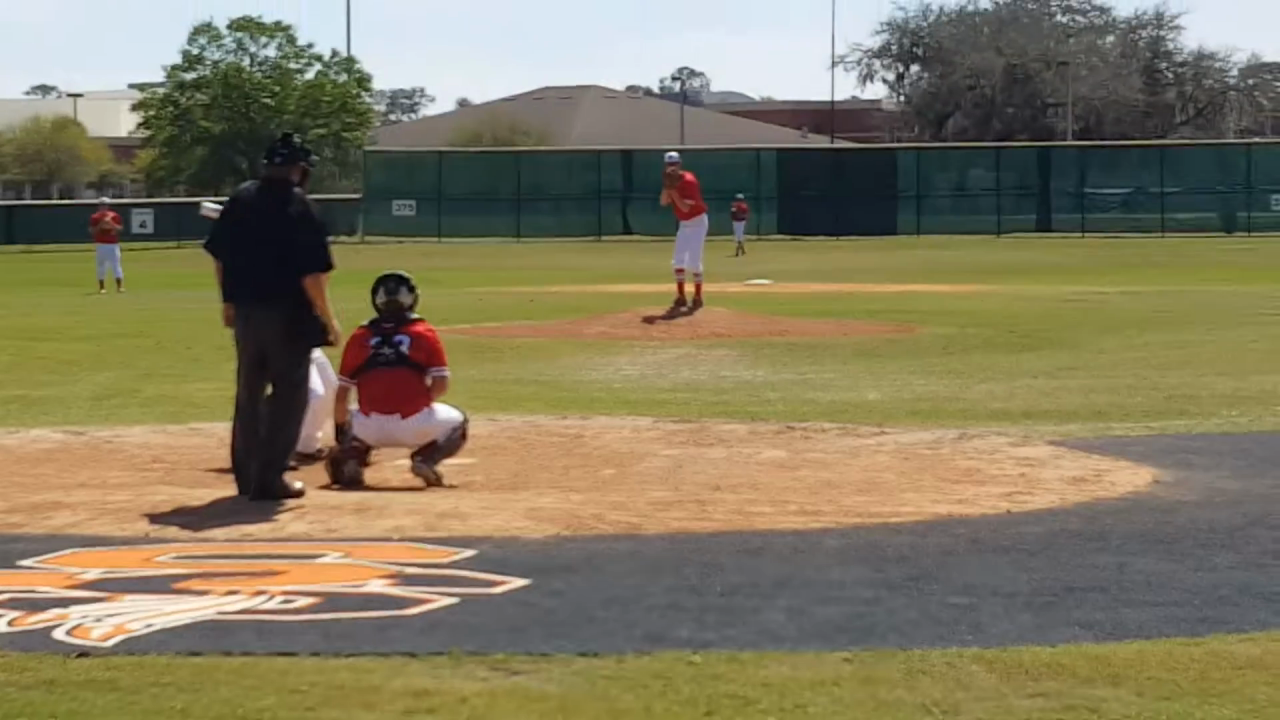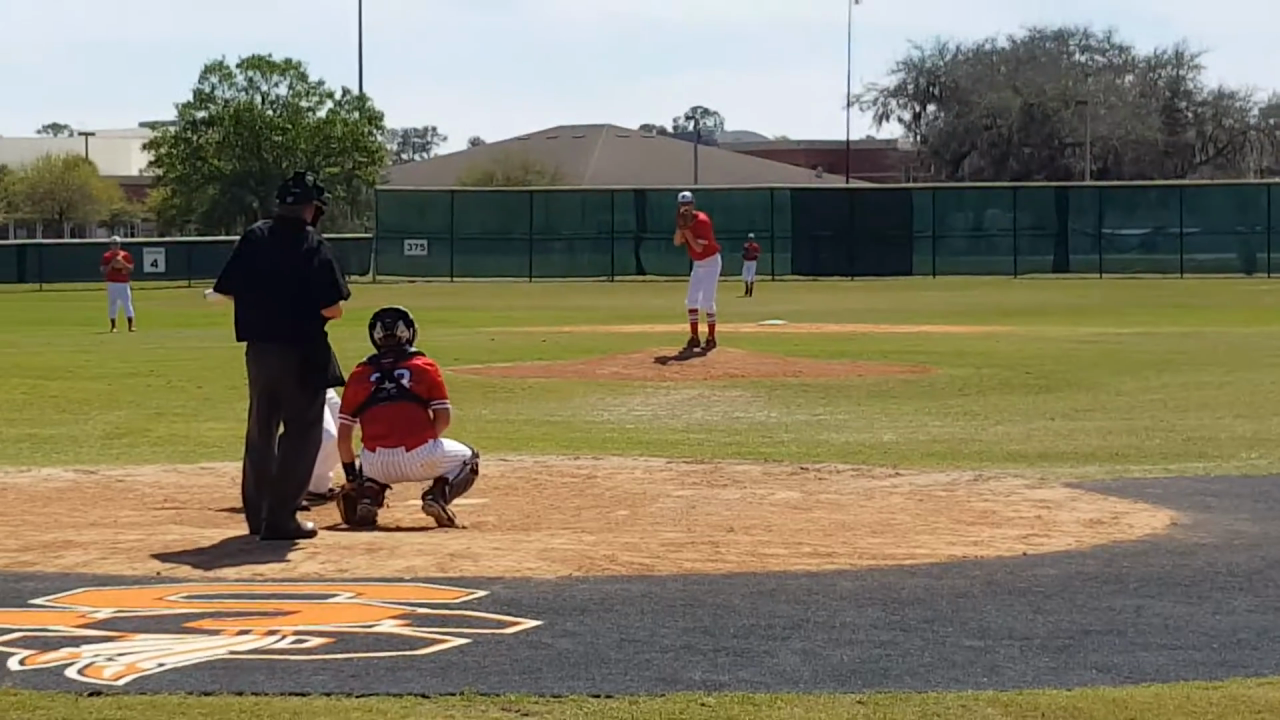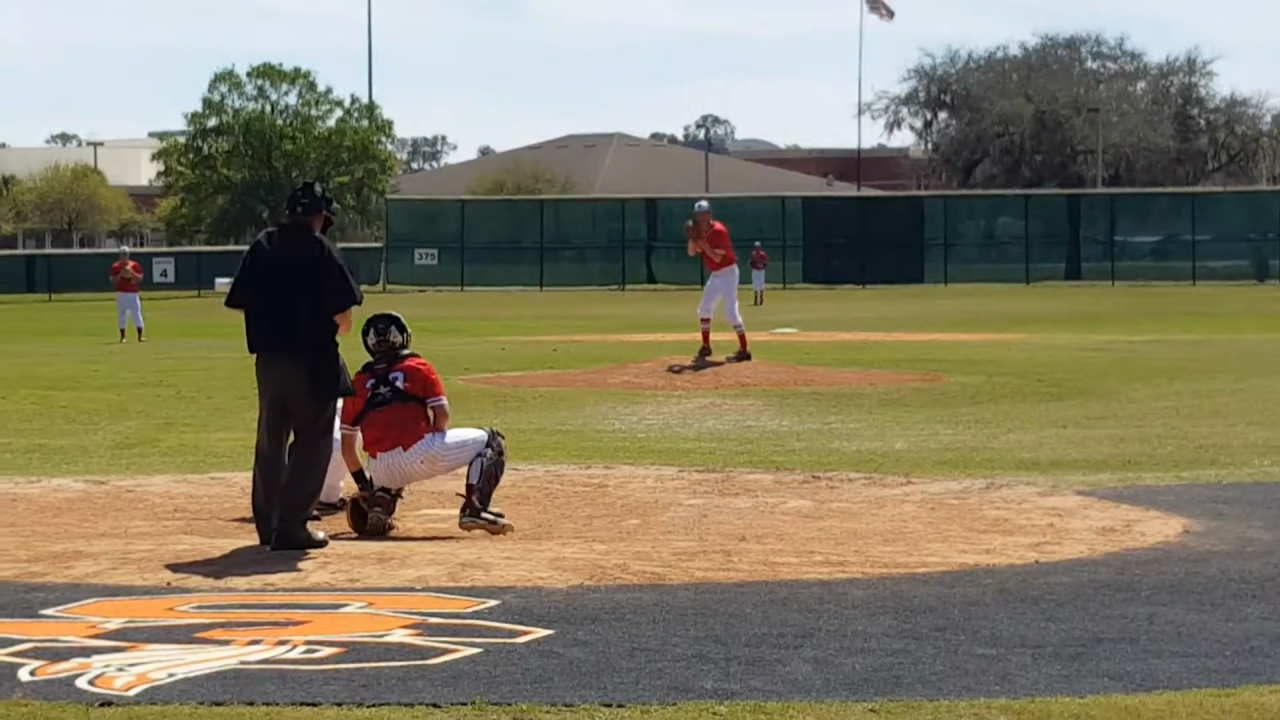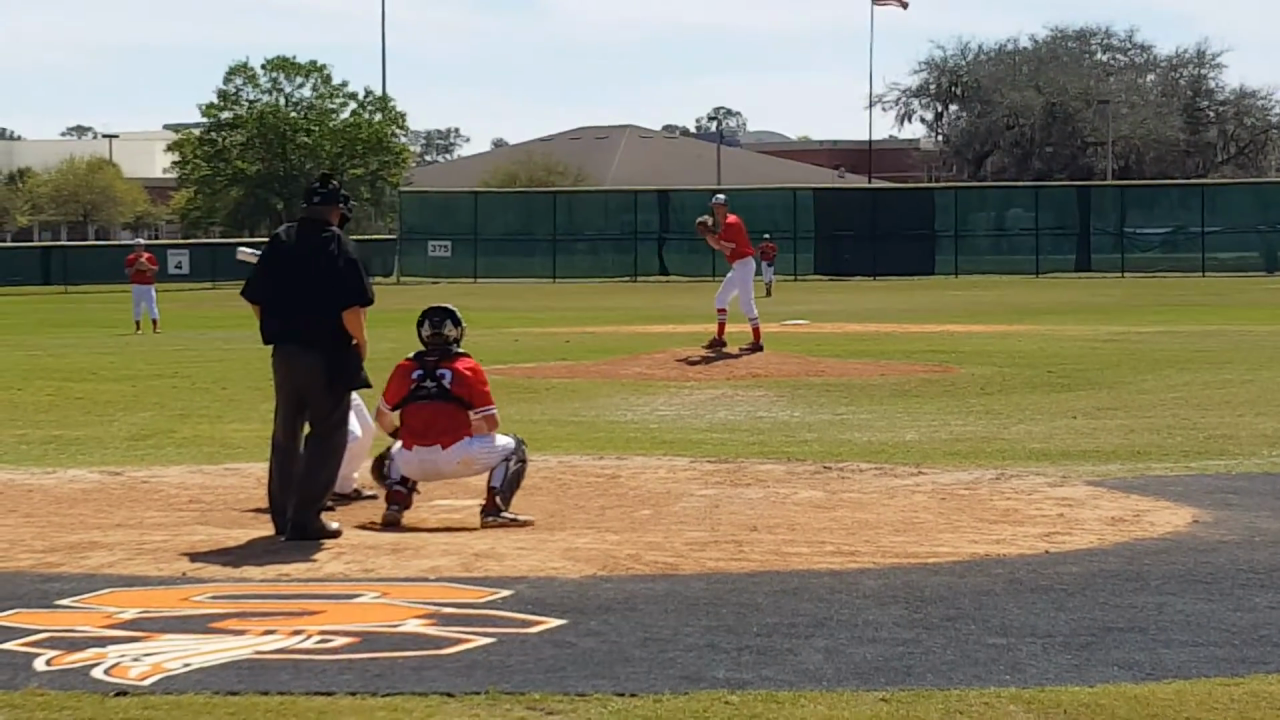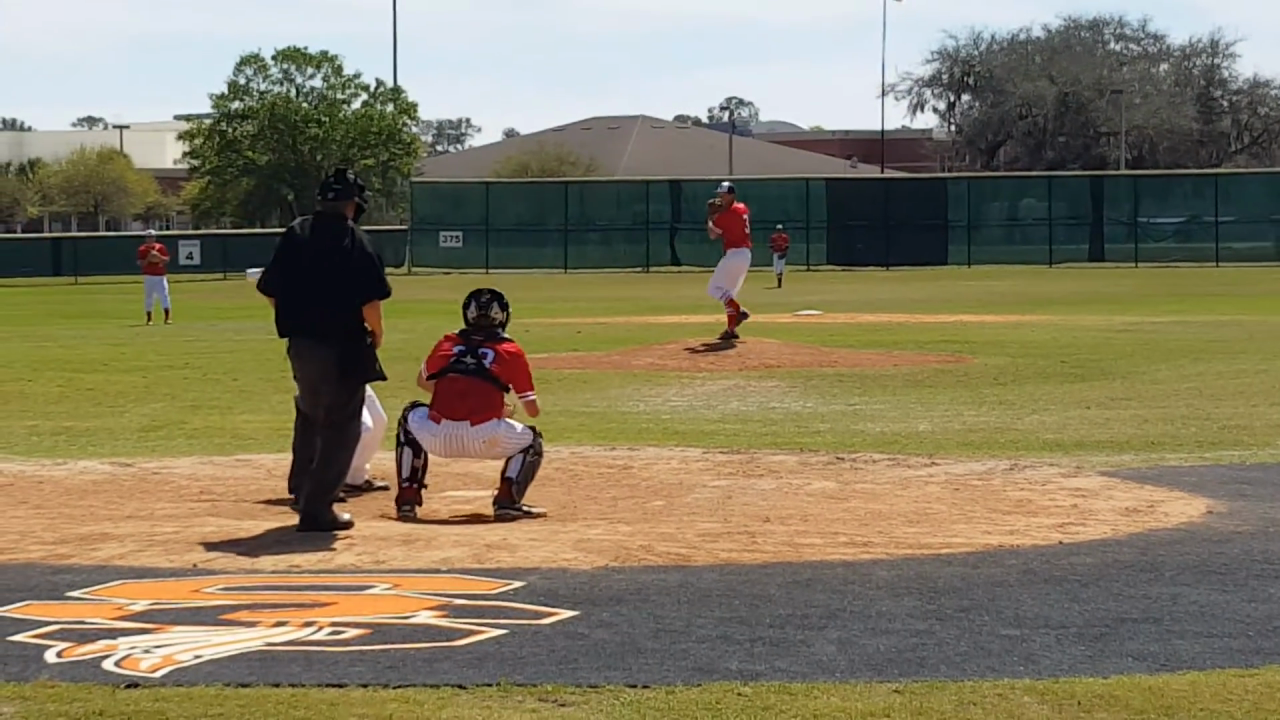
dt=0.4s
person 1, frame 1
left shoulder: (240, 199)
right shoulder: (299, 206)
left elbow: (220, 258)
right elbow: (312, 274)
left wrist: (229, 302)
right wrist: (327, 318)
left hip: (246, 312)
right hip: (287, 315)
left knee: (249, 394)
right knee: (288, 395)
left ankle: (247, 475)
right ankle: (268, 478)
person 1, frame 2
left shoulder: (253, 236)
right shoulder: (313, 243)
left elbow: (229, 290)
right elbow: (331, 308)
right wrist: (333, 313)
left hip: (259, 349)
right hip: (301, 352)
left knee: (261, 432)
right knee: (302, 434)
left ankle: (258, 514)
right ankle: (280, 518)
person 1, frame 3
left shoulder: (262, 246)
right shoulder: (321, 250)
left elbow: (240, 302)
right elbow: (342, 314)
right wrist: (341, 326)
left hip: (268, 359)
right hip: (312, 361)
left knee: (270, 443)
right knee: (312, 444)
left ankle: (268, 524)
right ankle: (290, 528)
person 1, frame 4
left shoulder: (279, 240)
right shoulder: (338, 245)
left elbow: (256, 301)
right elbow: (351, 309)
right wrist: (361, 340)
left hip: (285, 352)
right hip: (328, 354)
left knee: (286, 435)
right knee: (327, 436)
left ankle: (283, 514)
right ankle: (305, 518)
person 1, frame 5
left shoulder: (294, 233)
right shoulder: (353, 239)
left elbow: (271, 293)
right elbow: (370, 303)
right wrist: (377, 332)
left hip: (300, 344)
right hip: (342, 347)
left knee: (310, 415)
right knee: (341, 427)
left ankle: (303, 493)
right ankle: (316, 510)
person 2, frame 1
left shoulder: (359, 337)
right shoulder: (425, 333)
left elbow: (342, 396)
right elbow: (441, 385)
left wrist: (341, 438)
left hip: (371, 429)
right hip: (415, 426)
left knee: (355, 416)
right knee: (458, 422)
left ankle: (353, 459)
right ankle: (427, 457)
person 2, frame 2
left shoulder: (360, 374)
right shoulder: (425, 366)
left elbow: (344, 436)
right elbow: (443, 419)
left wrist: (352, 477)
left hip: (377, 465)
right hip: (421, 457)
right knee: (468, 459)
left ankle: (367, 499)
right ankle: (439, 495)
person 2, frame 3
left shoulder: (358, 383)
right shoulder: (418, 368)
left elbow: (348, 445)
right elbow: (442, 414)
left wrist: (363, 484)
left hip: (383, 470)
right hip: (420, 452)
right knee: (490, 442)
left ankle: (379, 506)
right ankle: (475, 509)
person 2, frame 4
left shoulder: (405, 368)
right shoulder: (469, 367)
left elbow: (381, 416)
right elbow: (491, 423)
left wrist: (396, 435)
right wrist: (480, 434)
left hip: (415, 463)
right hip: (456, 455)
left knee: (398, 453)
right knee: (514, 448)
left ankle: (395, 503)
right ankle: (494, 509)
person 2, frame 5
left shoulder: (447, 344)
right shoulder: (511, 351)
left elbow: (425, 381)
right elbow: (532, 409)
left hip: (437, 435)
right hip: (482, 436)
left knee: (410, 418)
right knee: (531, 440)
left ankle: (407, 497)
right ankle: (508, 501)
